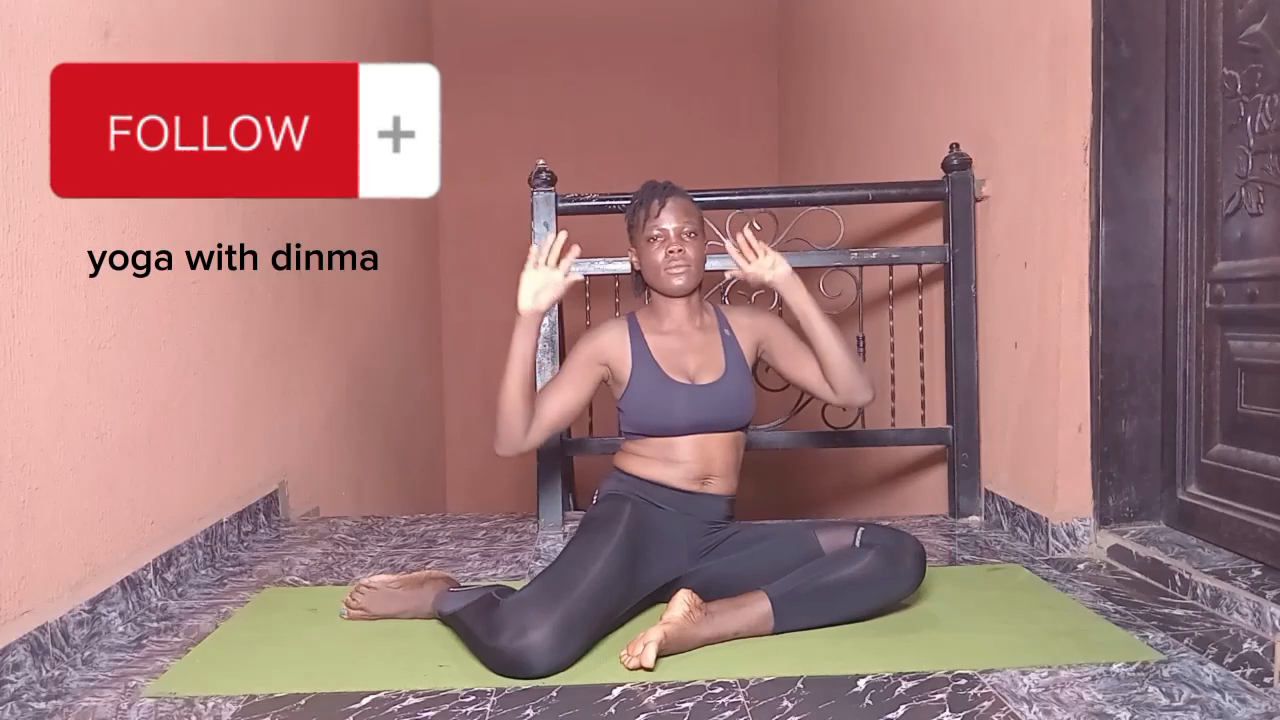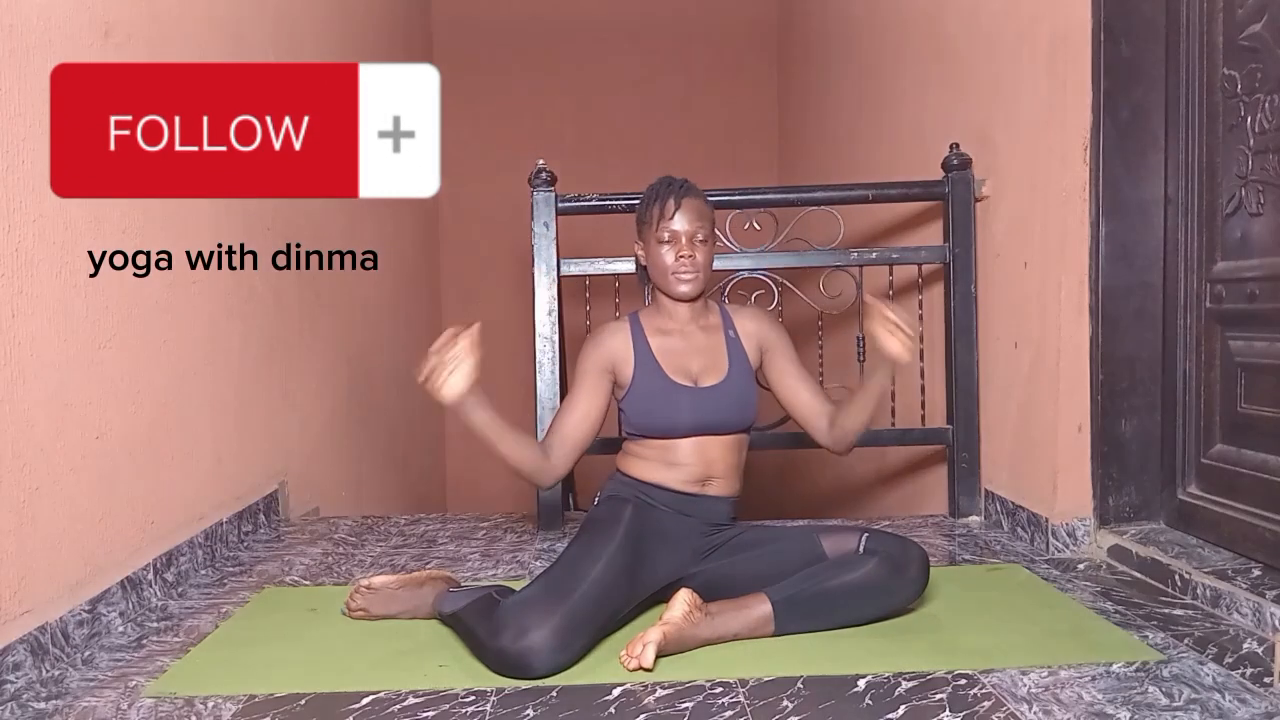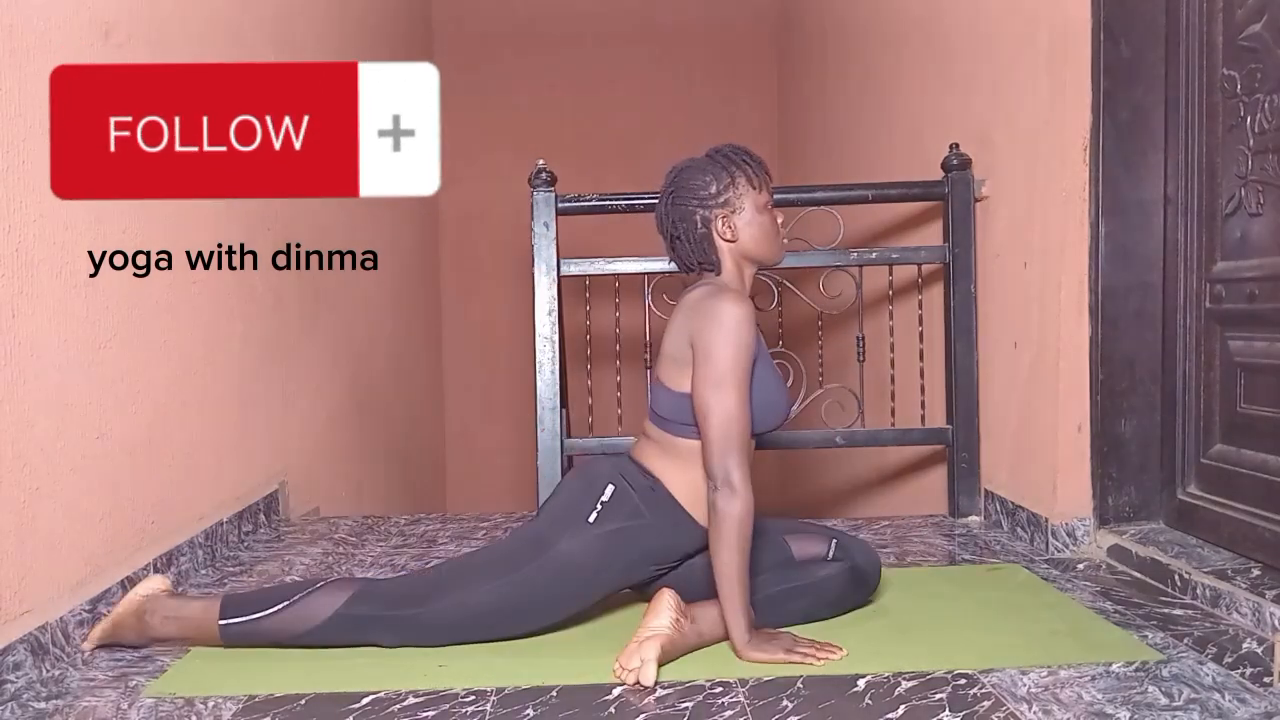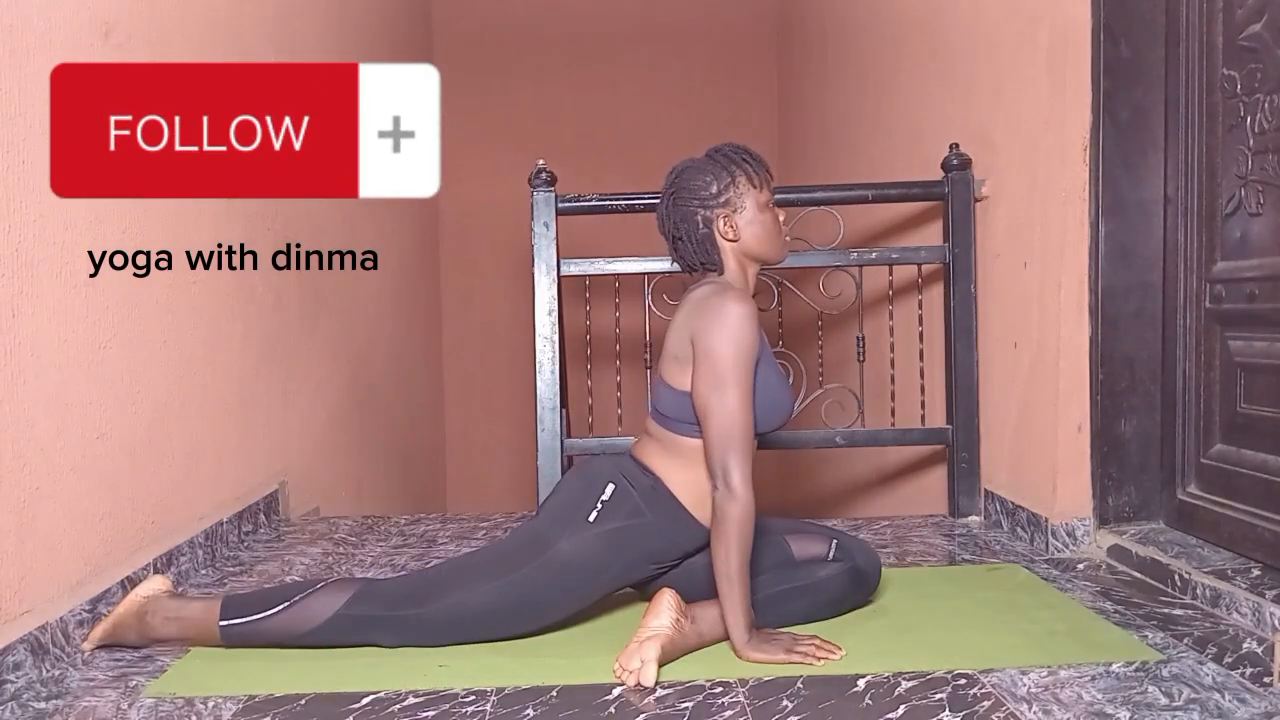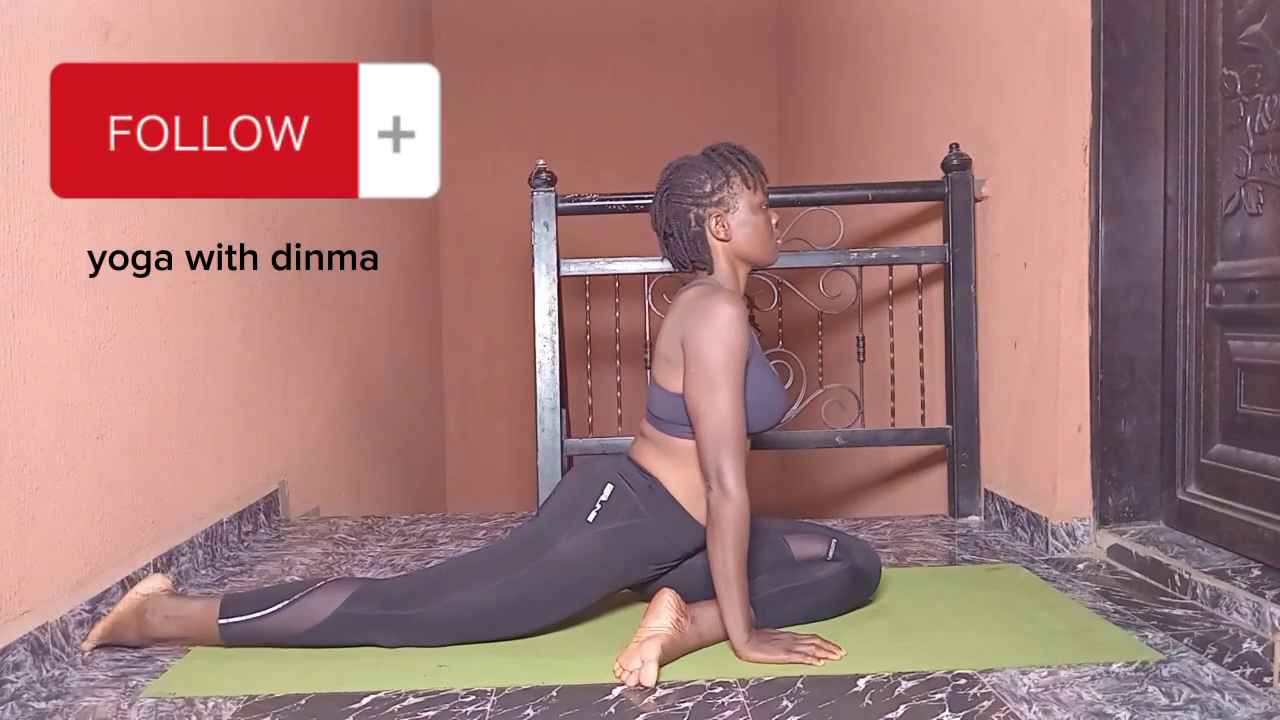
dt=1s
person 1, frame 1
left shoulder: (748, 326)
right shoulder: (610, 342)
left elbow: (855, 393)
right elbow: (514, 441)
left wrist: (790, 288)
right wrist: (527, 319)
left hip: (715, 536)
right hip: (633, 517)
left knee: (896, 557)
right knee: (528, 647)
left ankle: (701, 622)
right ankle: (439, 595)
person 1, frame 2
left shoulder: (753, 331)
right shoulder: (614, 345)
left elbow: (833, 433)
right elbow: (546, 462)
left wrist: (887, 364)
right wrist: (465, 397)
left hip: (714, 538)
right hip: (632, 521)
left knee: (900, 565)
right knee: (528, 646)
left ankle: (696, 623)
right ankle: (440, 594)
person 1, frame 3
left shoulder: (716, 305)
right shoulder: (724, 309)
right elbow: (728, 483)
right wrist: (746, 633)
left hip: (659, 531)
right hip: (616, 518)
left knee: (851, 566)
right knee: (398, 609)
left ankle: (685, 619)
right ankle: (166, 615)
person 1, frame 4
left shoulder: (720, 304)
right shoulder: (727, 310)
right elbow: (732, 482)
right wrist: (745, 633)
left hip: (661, 531)
right hip: (617, 516)
left knee: (851, 565)
right knee: (405, 608)
right ankle: (169, 616)
person 1, frame 5
left shoulder: (714, 304)
right shoulder: (717, 311)
right elbow: (725, 485)
right wrist: (744, 632)
left hip: (658, 532)
right hip: (615, 519)
left knee: (852, 565)
right knee: (401, 609)
right ankle: (167, 615)
